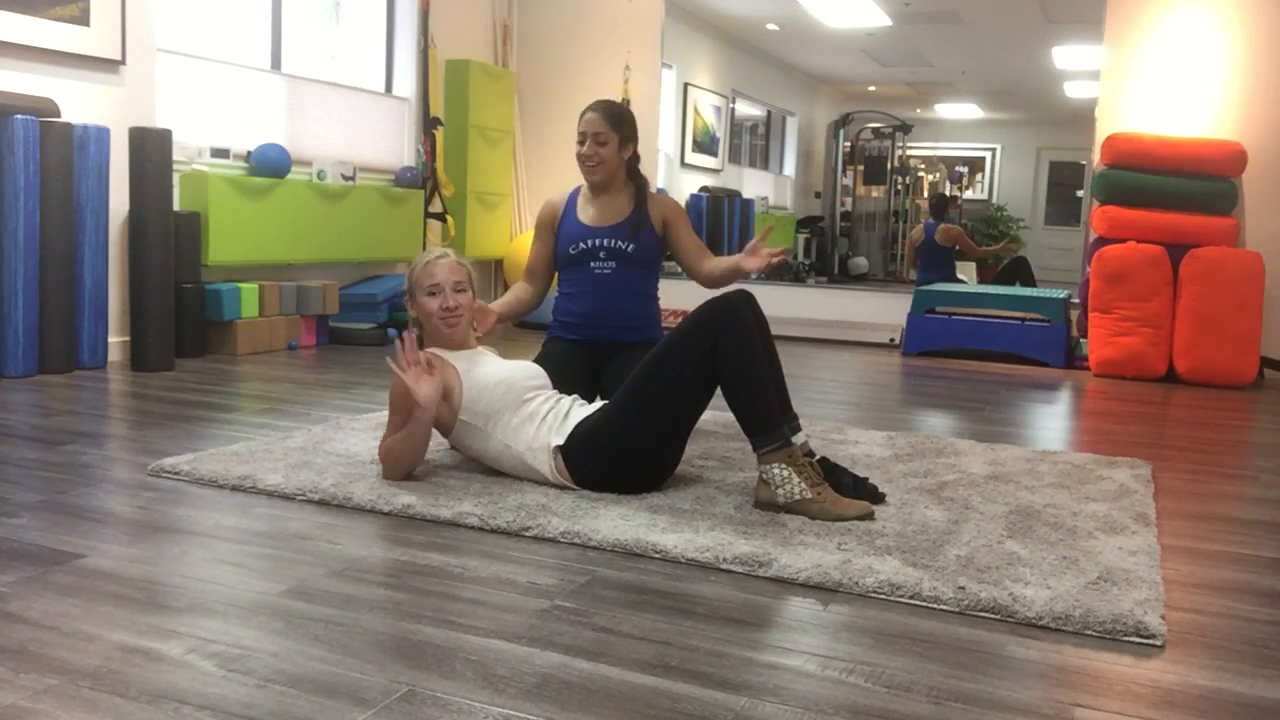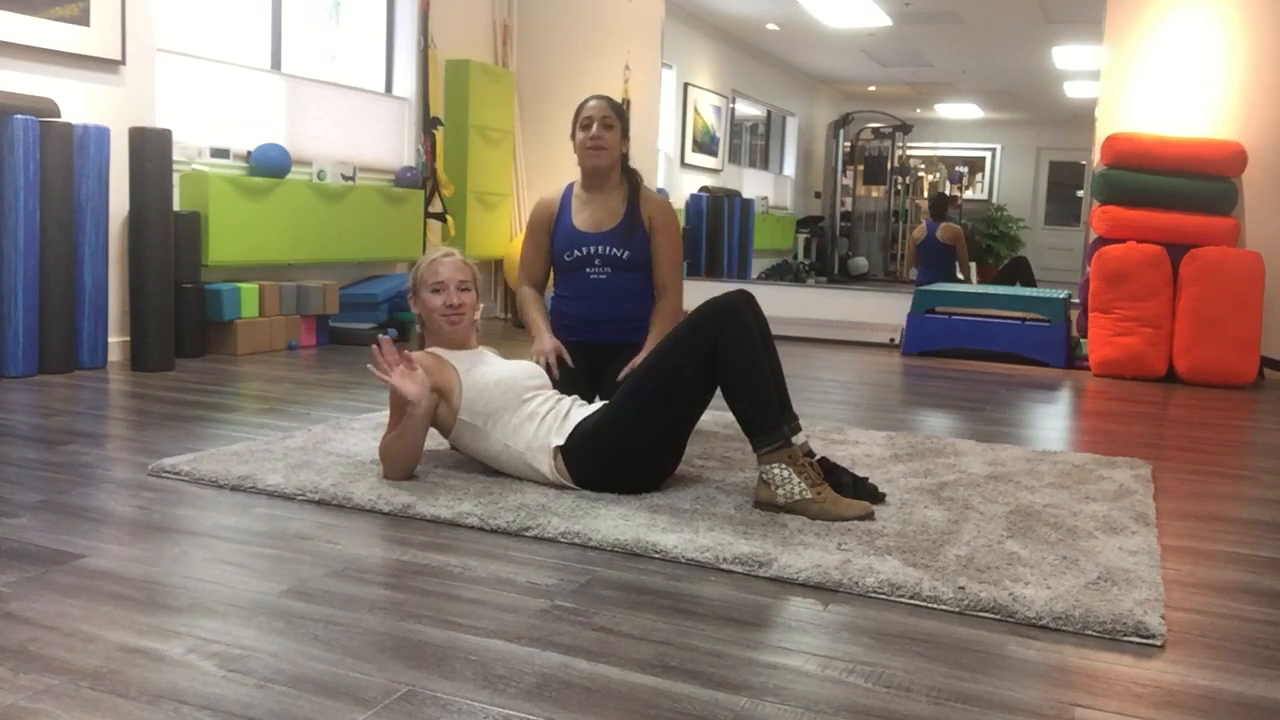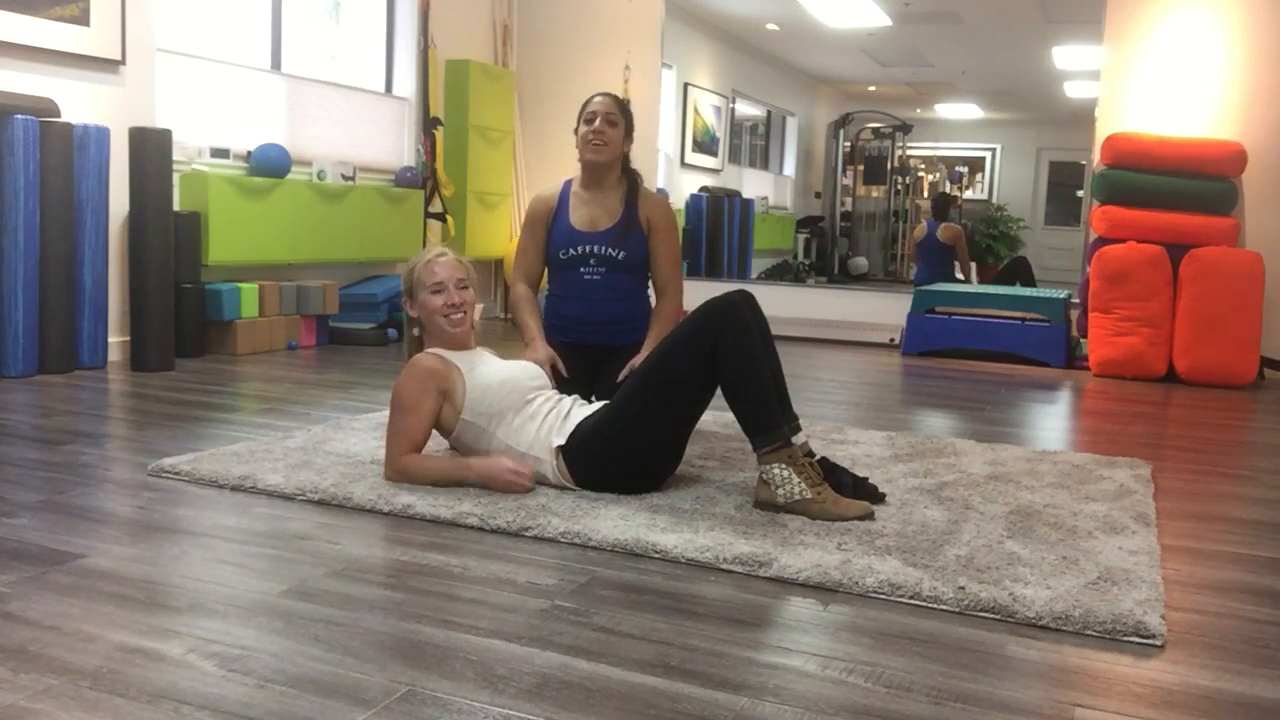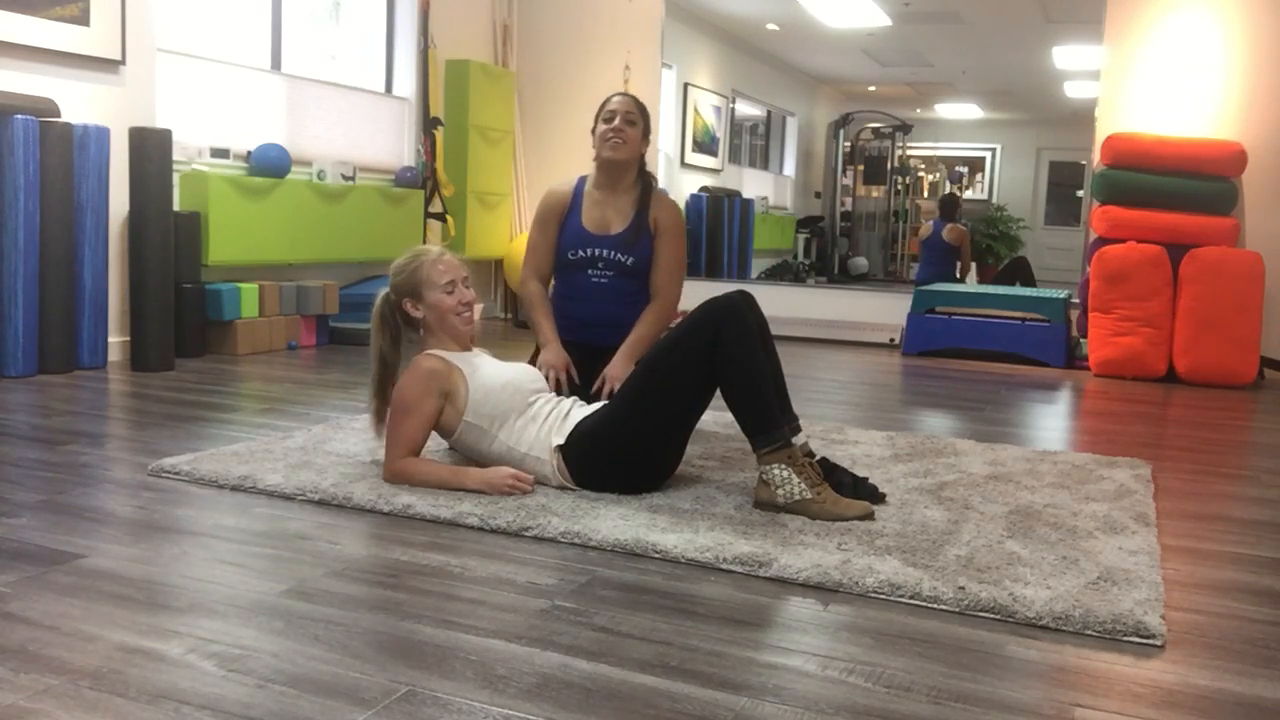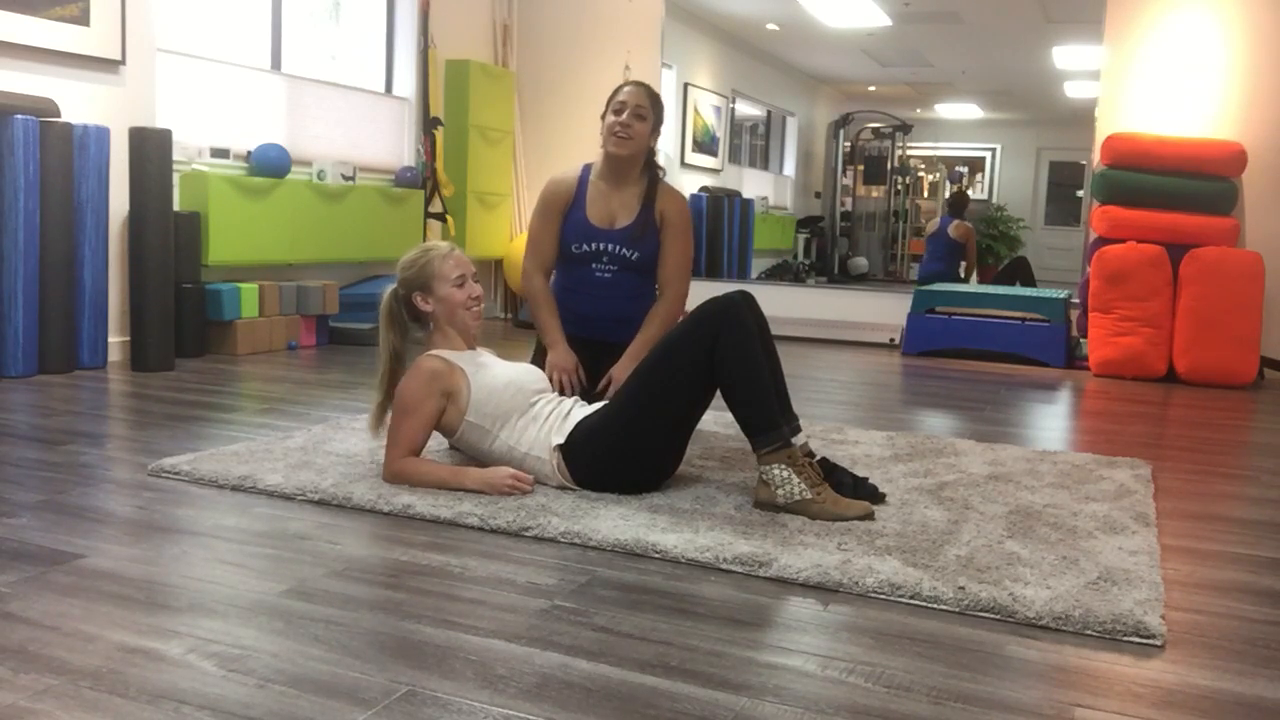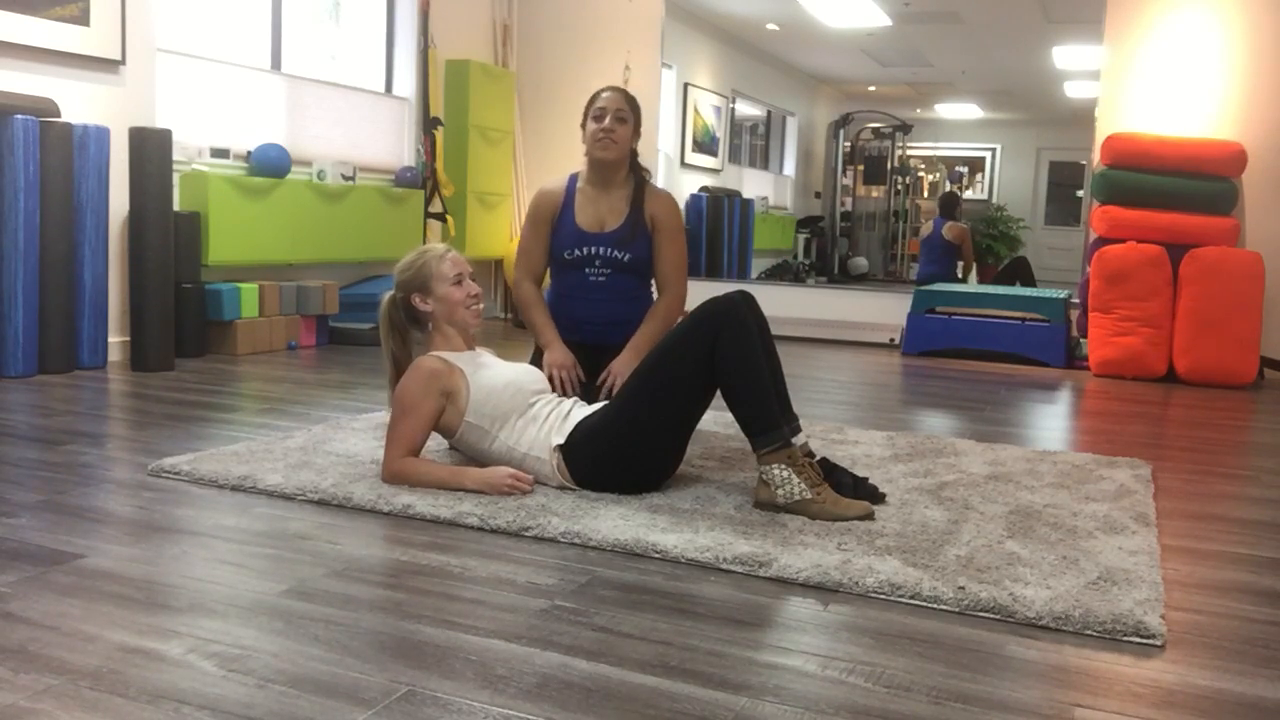
dt=0.4s
person 1, frame 1
left shoulder: (483, 355)
right shoulder: (427, 368)
right elbow: (393, 467)
right wrist: (424, 409)
left hip: (603, 440)
right hip: (591, 457)
left knee: (736, 307)
right knee: (723, 318)
left ankle: (792, 459)
right ankle: (782, 477)
person 1, frame 2
left shoulder: (484, 357)
right shoulder: (426, 368)
right elbow: (394, 466)
right wrist: (412, 404)
left hip: (603, 440)
right hip: (592, 457)
left knee: (737, 308)
right knee: (724, 319)
left ankle: (794, 460)
right ankle: (784, 476)
person 1, frame 3
left shoulder: (481, 355)
right shoulder: (426, 371)
right elbow: (398, 464)
right wrist: (478, 467)
left hip: (602, 439)
right hip: (592, 457)
left knee: (736, 307)
right knee: (724, 319)
left ankle: (793, 460)
right ankle: (784, 477)
person 1, frame 4
left shoulder: (474, 359)
right shoulder: (427, 373)
right elbow: (397, 465)
right wrist: (477, 477)
left hip: (601, 438)
right hip: (592, 457)
left knee: (736, 309)
right knee: (723, 318)
left ankle: (792, 462)
right ankle: (783, 476)
person 1, frame 5
left shoulder: (480, 358)
right shoulder: (430, 373)
right elbow: (397, 466)
right wrist: (479, 477)
left hip: (604, 439)
right hip: (592, 457)
left knee: (736, 308)
right knee: (723, 318)
left ankle: (794, 461)
right ankle: (784, 478)
person 1, frame 6
left shoulder: (478, 359)
right shoulder: (430, 373)
right elbow: (395, 466)
right wrist: (477, 477)
left hip: (603, 438)
right hip: (591, 457)
left knee: (736, 309)
right knee: (723, 318)
left ankle: (791, 462)
right ankle: (783, 478)
person 2, frame 1
left shoulder: (659, 209)
right shoulder: (557, 210)
left elbow: (704, 266)
right elbow: (531, 281)
left wrist: (740, 262)
right wrist: (496, 309)
left hip: (636, 346)
right hip: (569, 341)
person 2, frame 2
left shoulder: (654, 209)
right shoulder: (549, 209)
left elbow: (669, 293)
right elbow: (529, 286)
left wrist: (650, 351)
right wrist: (542, 335)
left hip: (630, 348)
right hip: (568, 346)
person 2, frame 3
left shoulder: (652, 209)
right shoulder: (547, 205)
left elbow: (670, 294)
right elbow: (522, 285)
left wrist: (649, 353)
right wrist: (536, 342)
left hip: (626, 350)
right hip: (562, 347)
person 2, frame 4
left shoulder: (663, 212)
right shoulder: (559, 200)
left elbow: (664, 298)
right elbow: (532, 279)
left wrist: (625, 358)
right wrist: (550, 345)
left hip: (630, 351)
right hip: (566, 346)
person 2, frame 5
left shoulder: (669, 204)
right shoulder: (562, 190)
left elbow: (672, 295)
right elbow: (534, 273)
left wrist: (632, 359)
right wrist: (556, 346)
left hip: (632, 347)
right hip: (568, 341)
person 2, frame 6
left shoulder: (658, 206)
right shoulder: (551, 200)
left elbow: (672, 295)
right elbow: (525, 283)
left wrist: (633, 355)
right wrist: (551, 346)
left hip: (629, 350)
right hip: (564, 347)
